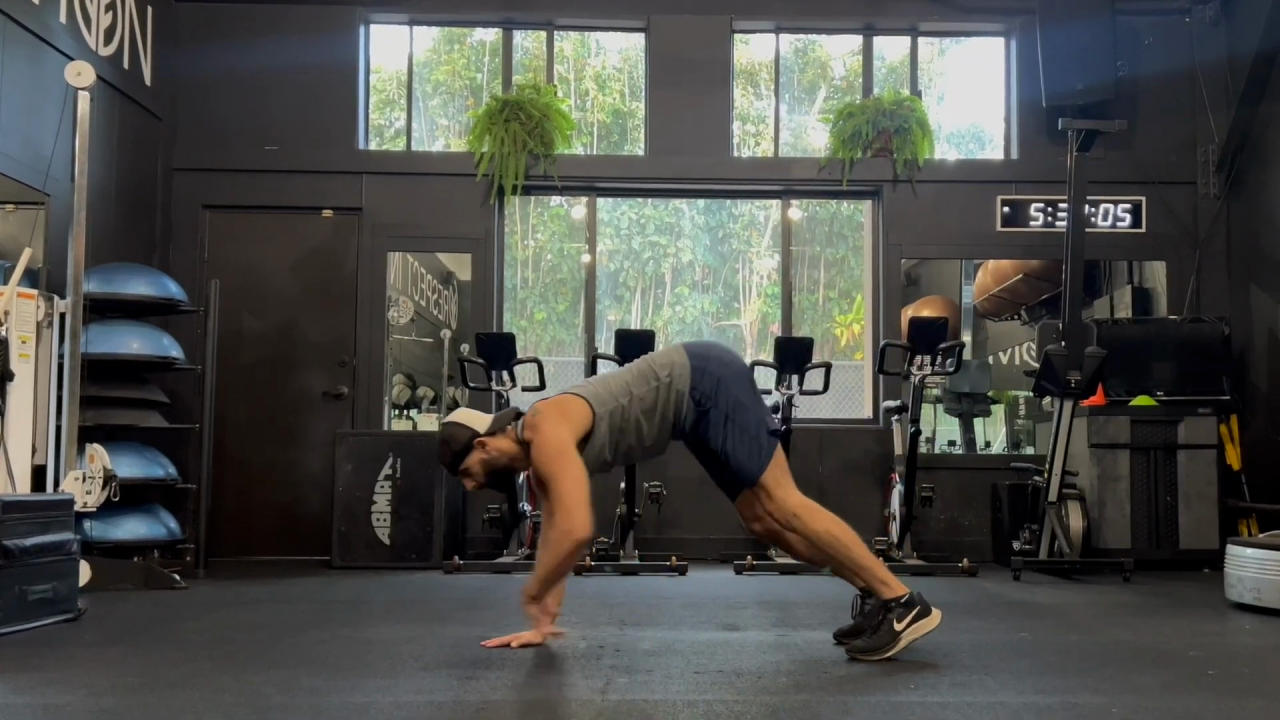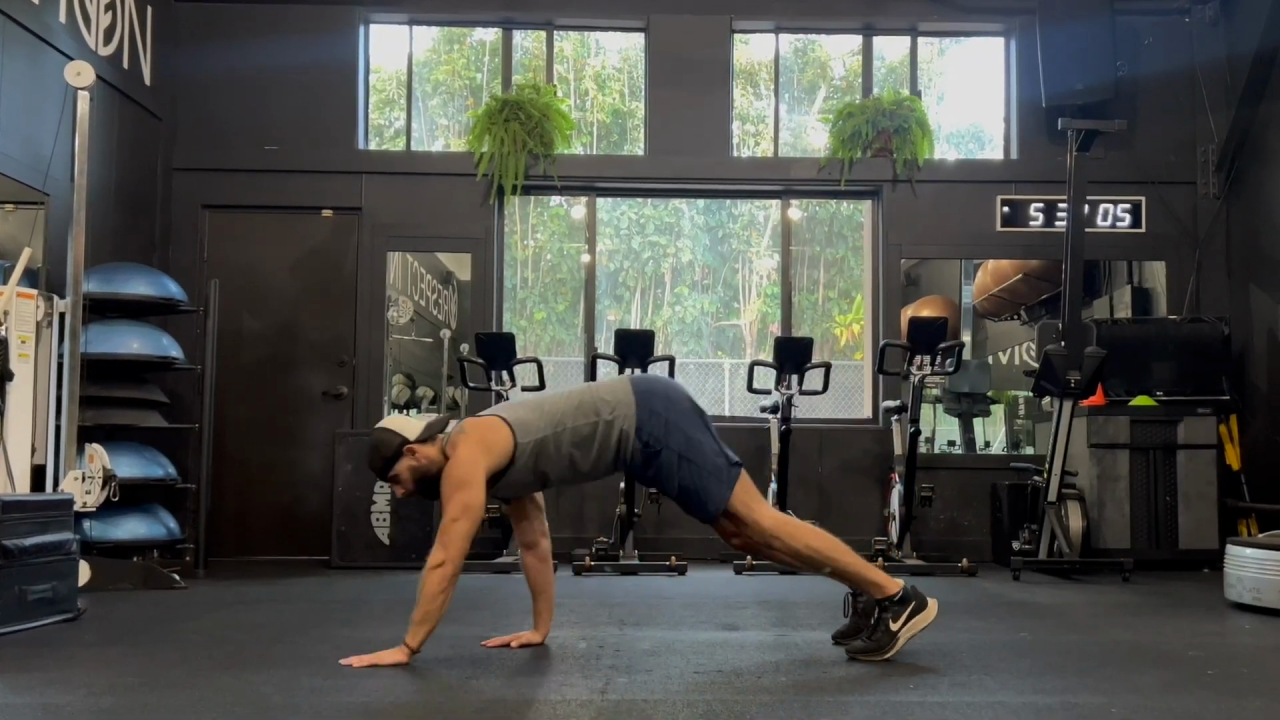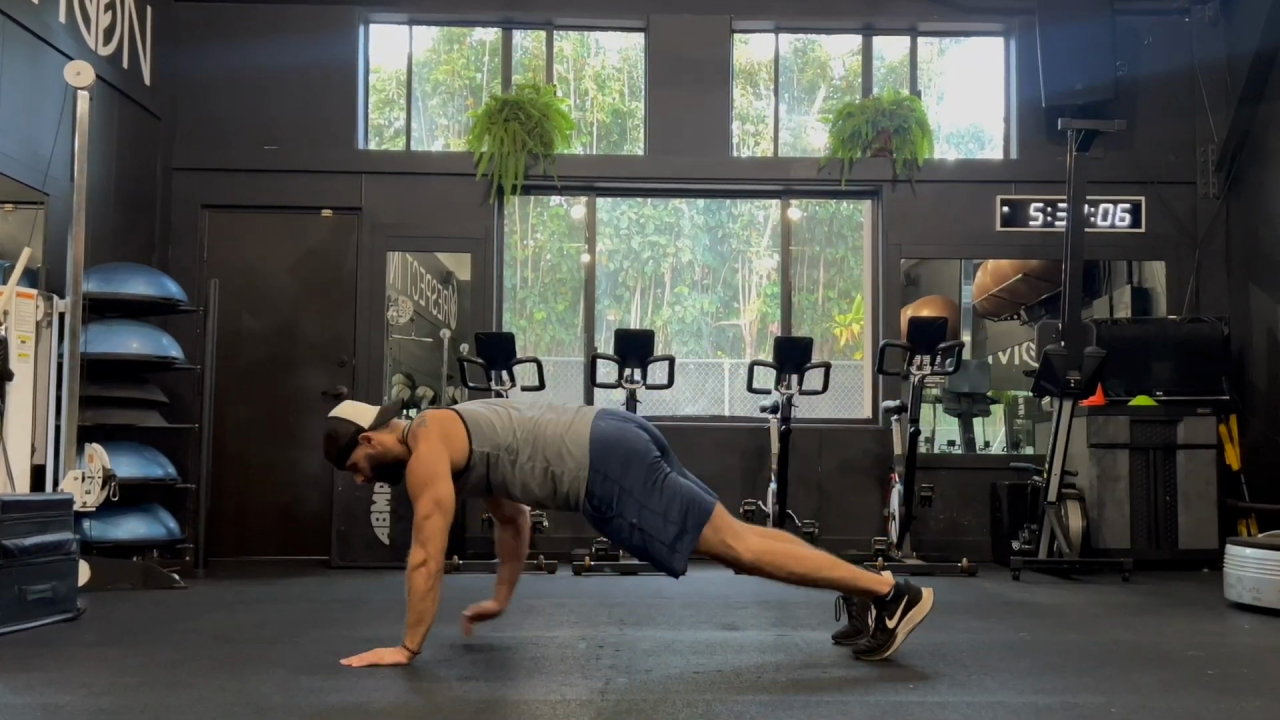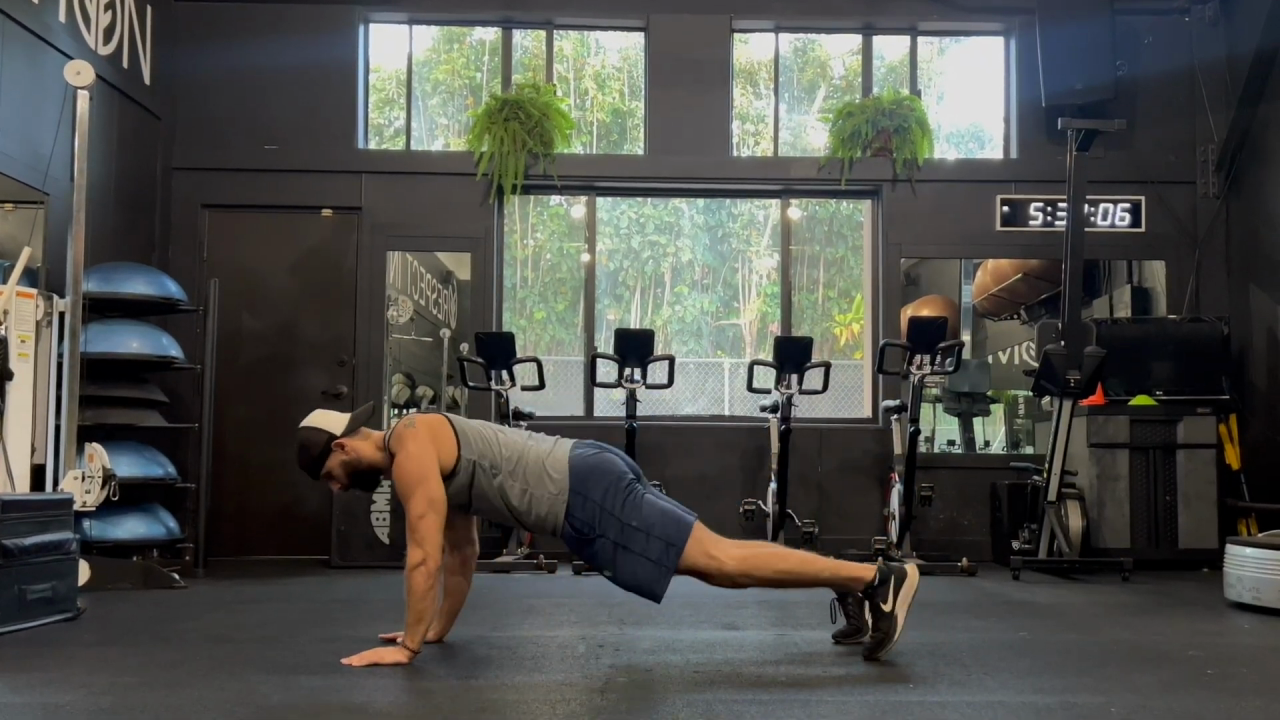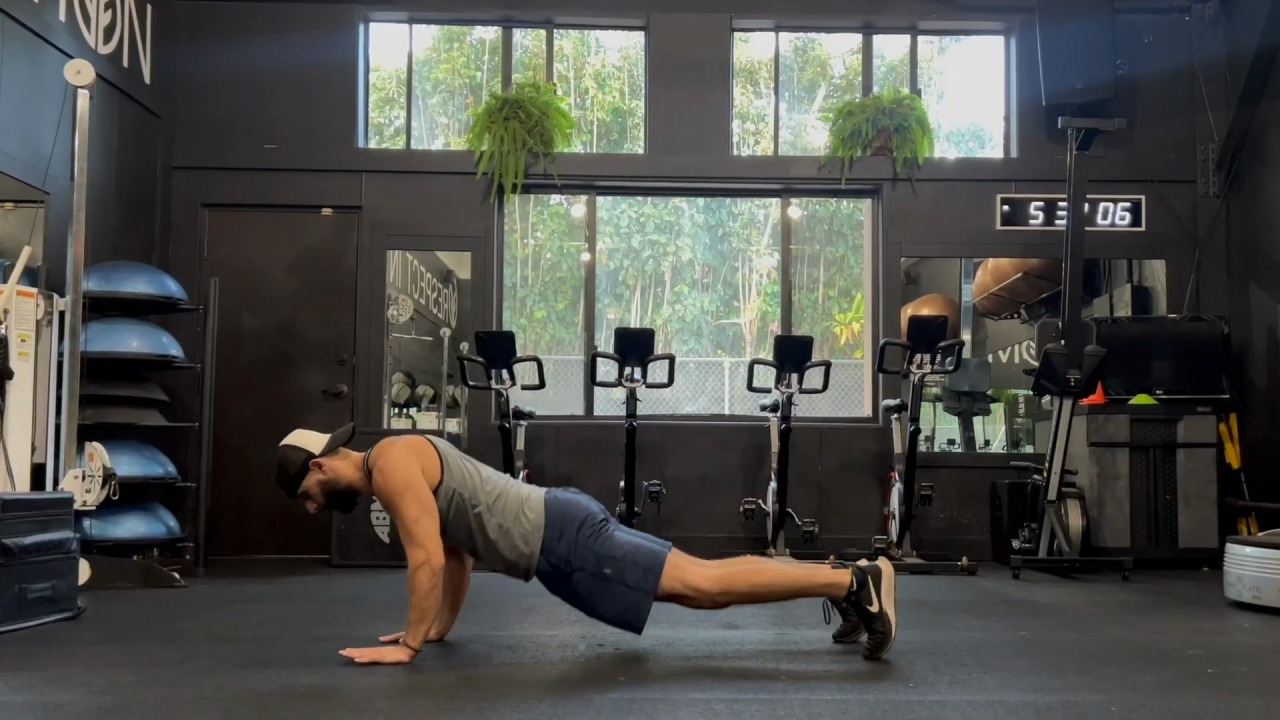
dt=0.4s
person 1, frame 1
left shoulder: (546, 434)
right shoulder: (542, 452)
left elbow: (577, 530)
right elbow: (556, 536)
left wrist: (534, 595)
right wrist: (544, 623)
left hip: (702, 380)
right hip: (695, 399)
left knee: (783, 506)
right knee: (763, 521)
left ankle: (904, 603)
right ankle: (876, 596)
person 1, frame 2
left shoulder: (466, 455)
right shoulder: (494, 461)
left elbow: (445, 560)
right elbow: (534, 541)
left wrist: (408, 647)
right wrist: (542, 627)
left hip: (646, 415)
right hip: (642, 419)
left knee: (754, 519)
right knee: (742, 532)
left ankle: (898, 598)
right ankle: (870, 595)
person 1, frame 3
left shoulder: (424, 449)
right shoulder: (450, 436)
left elbow: (425, 558)
right elbow: (514, 514)
left wrist: (408, 646)
right wrist: (502, 597)
left hip: (605, 469)
right hip: (615, 437)
left knee: (738, 546)
right knee: (733, 533)
left ankle: (890, 592)
right ankle: (866, 590)
person 1, frame 4
left shoulder: (408, 447)
right shoulder: (428, 451)
left elbow: (423, 558)
right elbow: (460, 547)
left wrist: (406, 644)
right wrist: (438, 628)
left hip: (587, 499)
right hip: (591, 476)
left knee: (721, 562)
right knee: (716, 552)
left ankle: (876, 578)
right ankle: (852, 586)
person 1, frame 5
left shoulder: (389, 463)
right shoulder: (405, 465)
left elbow: (428, 559)
right elbow: (457, 549)
left wrist: (408, 643)
right wrist: (438, 627)
left hip: (561, 543)
right hip: (562, 525)
left knee: (701, 584)
right knee: (696, 571)
left ankle: (856, 580)
right ankle: (845, 579)
